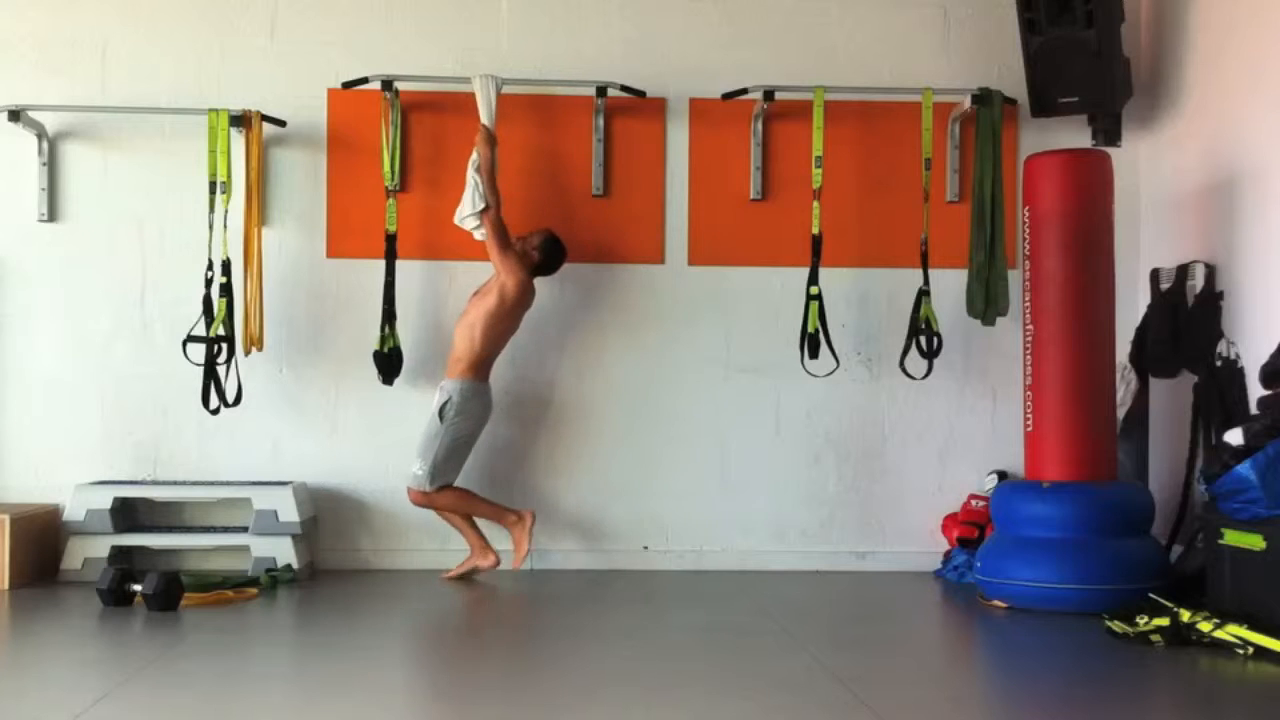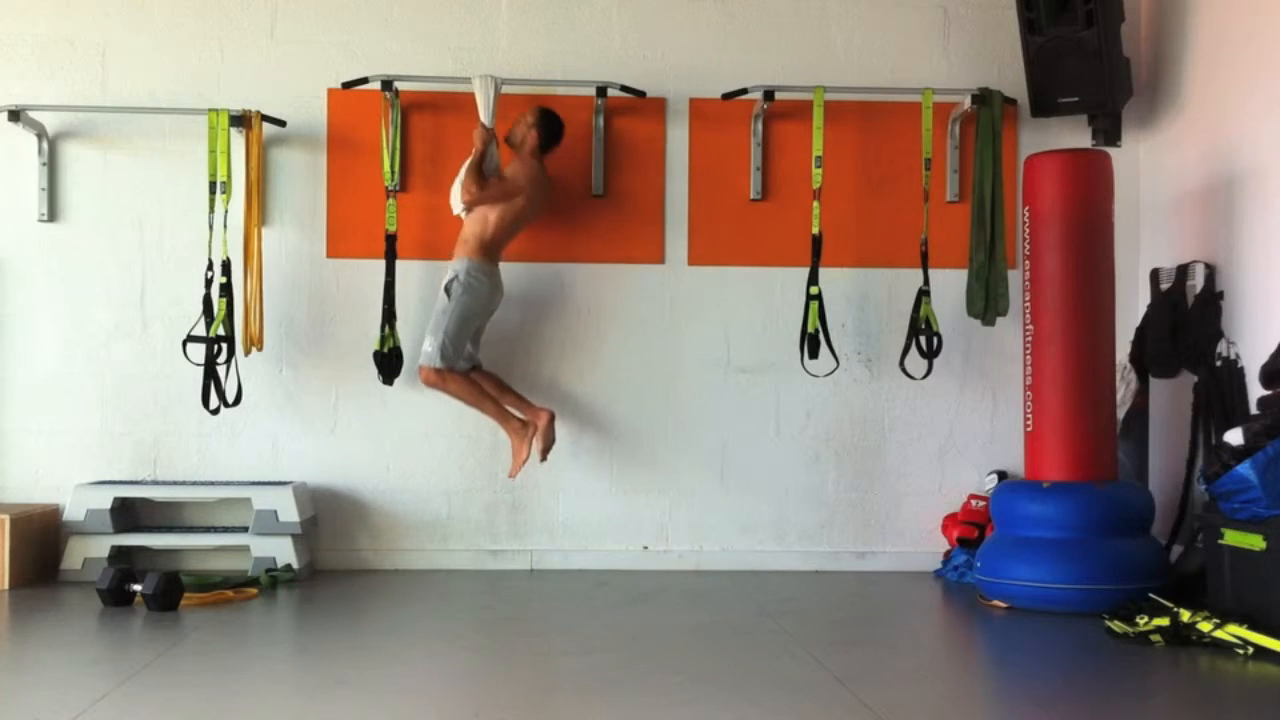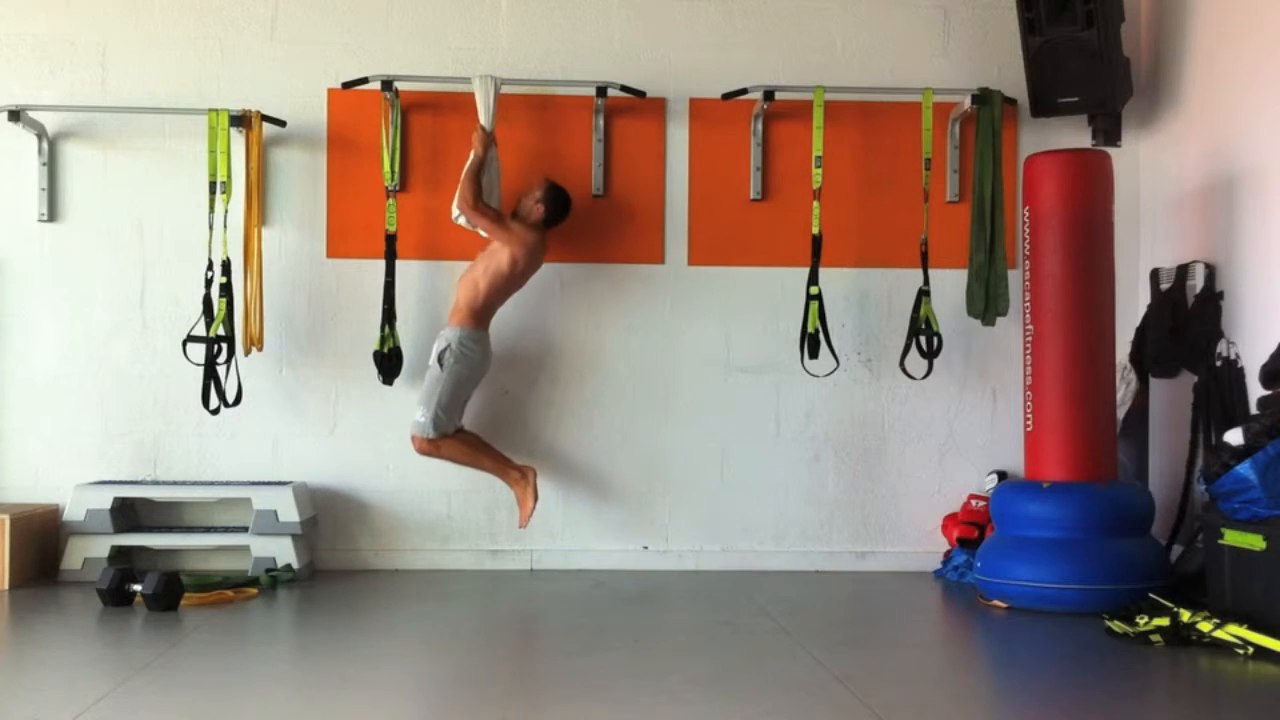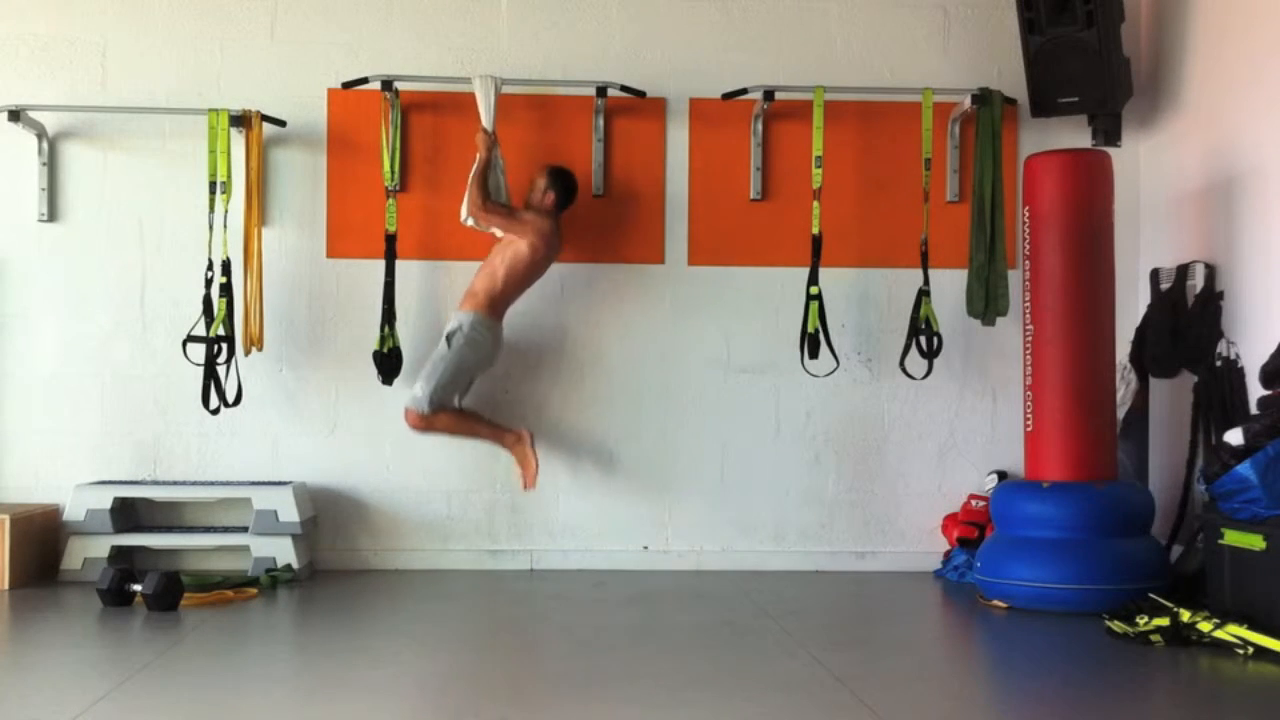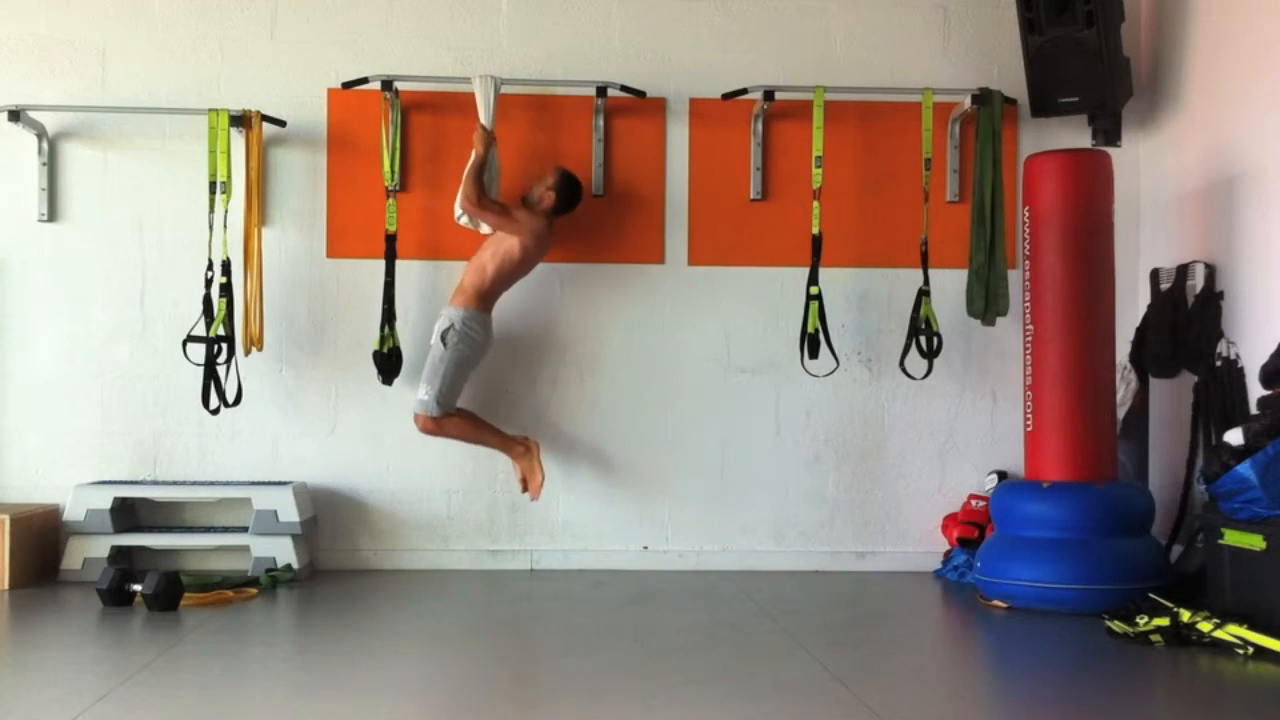
dt=1s
person 1, frame 1
left shoulder: (515, 278)
right shoulder: (514, 284)
left elbow: (492, 213)
right elbow: (492, 218)
left wrist: (486, 153)
right wrist: (487, 157)
left hip: (463, 394)
right hip: (463, 391)
left knee: (422, 489)
right knee: (431, 484)
left ankle: (514, 518)
right ankle: (482, 550)
person 1, frame 2
left shoulder: (527, 170)
right shoulder: (528, 175)
left elbow: (471, 194)
right elbow: (483, 196)
left wrist: (480, 148)
right wrist: (484, 150)
left hip: (470, 275)
right hip: (480, 276)
left knee: (433, 371)
right knee: (464, 368)
left ankle: (516, 427)
right ankle: (535, 415)
person 1, frame 3
left shoulder: (524, 238)
right shoulder: (522, 241)
left elbow: (469, 203)
right elbow: (479, 208)
left wrist: (479, 152)
right wrist: (486, 154)
left hip: (461, 342)
right hip: (467, 341)
left knee: (426, 439)
right knee: (445, 432)
left ankle: (516, 476)
right ankle: (516, 474)
person 1, frame 4
left shoulder: (541, 225)
right shoulder: (541, 231)
left elbow: (477, 206)
right elbow: (491, 210)
left wrist: (484, 154)
right wrist: (490, 157)
left hip: (471, 327)
right hip: (480, 328)
left knee: (418, 415)
right knee: (440, 408)
left ankle: (512, 439)
right ankle: (514, 437)
person 1, frame 5
left shoulder: (532, 225)
right shoulder: (528, 227)
left elbow: (470, 201)
right elbow: (482, 204)
left wrist: (481, 151)
right wrist: (485, 155)
left hip: (463, 323)
right hip: (467, 321)
left knee: (428, 419)
right knee: (438, 412)
left ankle: (517, 448)
right ankle: (516, 447)
